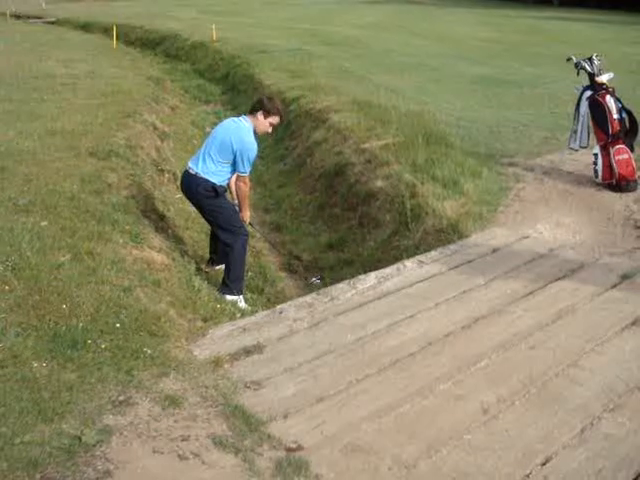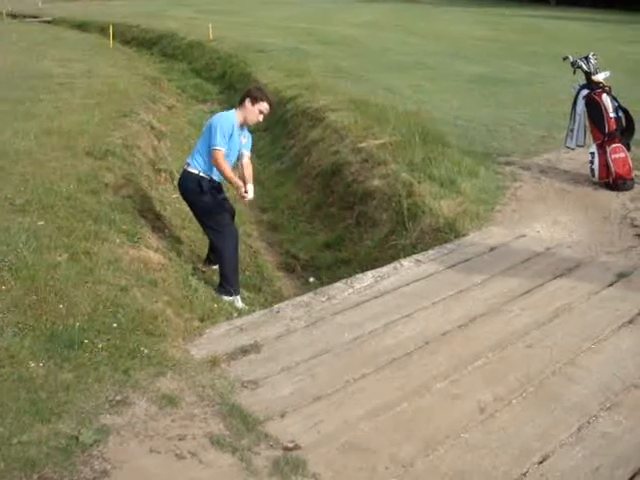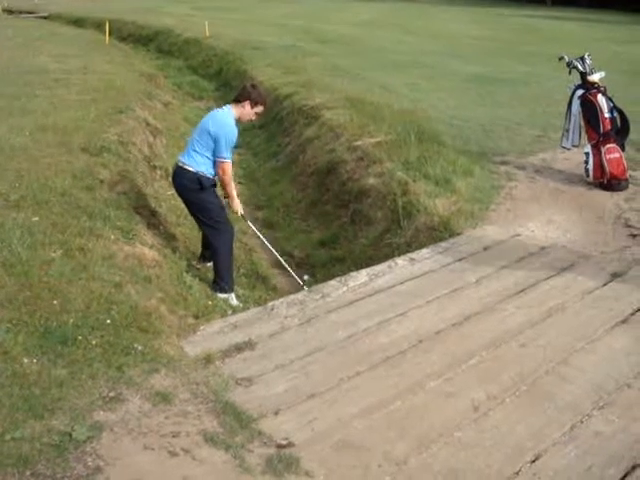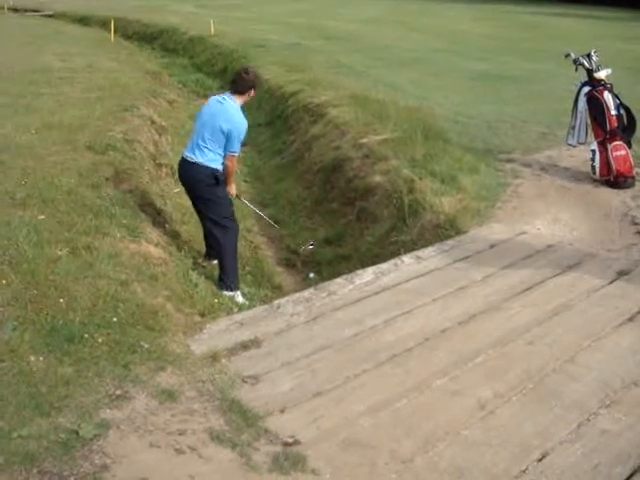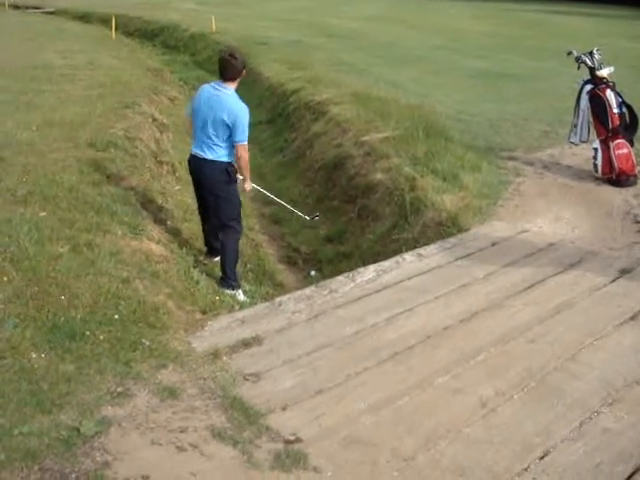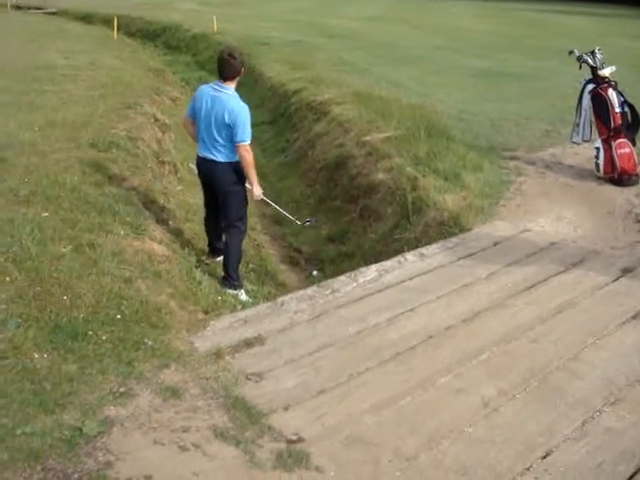
dt=0.5s
person 1, frame 1
left shoulder: (232, 122)
right shoulder: (248, 142)
right elbow: (242, 182)
left wrist: (236, 204)
right wrist: (244, 210)
left hip: (190, 178)
right hip: (204, 188)
left knee: (225, 217)
right knee: (238, 234)
left ankle: (217, 259)
right ankle: (232, 290)
person 1, frame 2
left shoulder: (245, 133)
right shoulder: (223, 121)
left elbow: (245, 161)
right elbow: (217, 159)
left wrist: (249, 185)
right wrist: (238, 185)
left hip: (209, 182)
right hip: (196, 183)
left knee: (226, 215)
right knee: (228, 232)
left ankle: (213, 260)
right ankle: (229, 291)
person 1, frame 3
left shoulder: (221, 114)
right shoulder: (228, 128)
left elbow: (226, 164)
right elbow: (222, 169)
left wrist: (233, 195)
right wrist: (233, 199)
left hip: (184, 173)
right hip: (193, 180)
left knee: (214, 214)
right knee: (223, 230)
left ankle: (207, 255)
right ankle: (223, 287)
person 1, frame 4
left shoulder: (213, 101)
right shoulder: (238, 121)
right elbow: (230, 160)
right wrist: (230, 184)
left hip: (186, 166)
right hip: (204, 174)
left knee: (210, 214)
right knee: (227, 227)
left ankle: (212, 254)
right ankle: (229, 285)
person 1, frame 5
left shoulder: (202, 91)
right shoulder: (238, 108)
left elbow: (191, 122)
right elbow: (240, 150)
right wrist: (247, 179)
left hip: (195, 161)
right hip: (218, 169)
left knee: (207, 211)
right knee: (231, 225)
left ankle: (212, 250)
right ankle: (229, 281)
person 1, frame 6
left shoulder: (201, 92)
right shoulder: (238, 108)
left elbow: (188, 123)
right elbow: (243, 151)
right wrist: (254, 183)
left hip: (203, 162)
right hip: (227, 170)
left knee: (212, 210)
right knee: (236, 225)
left ankle: (215, 250)
right ankle: (231, 281)
